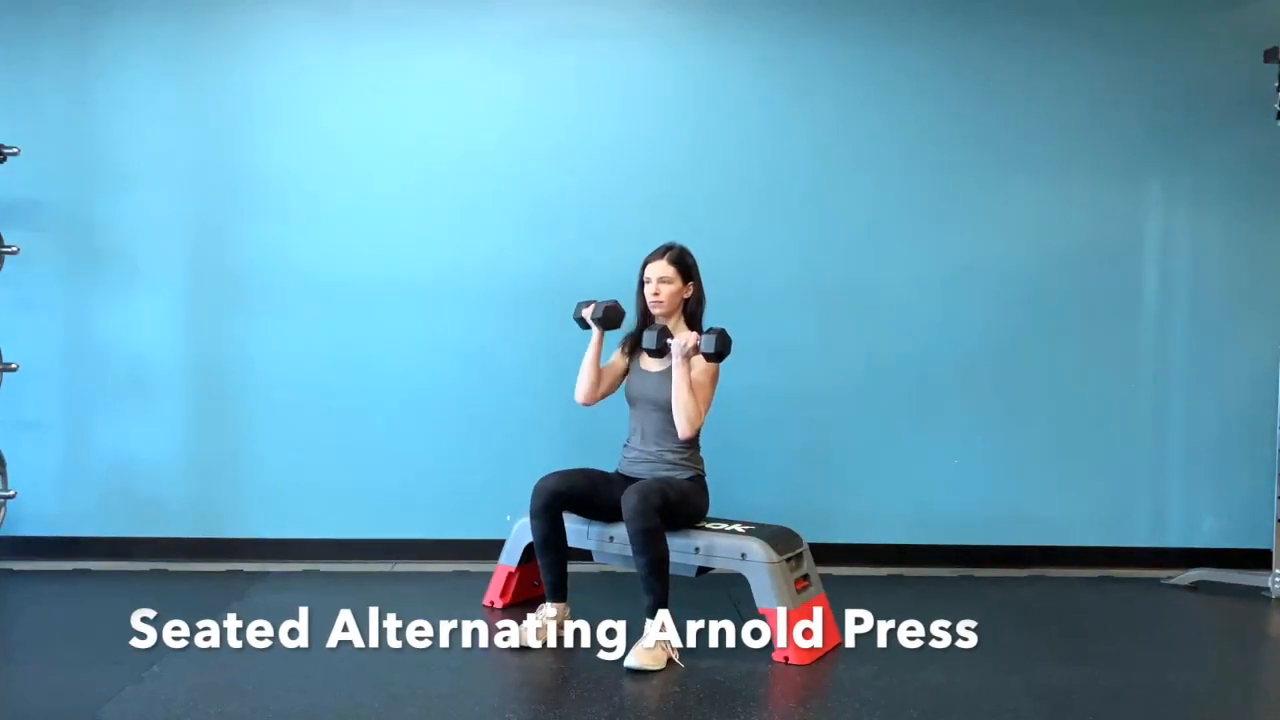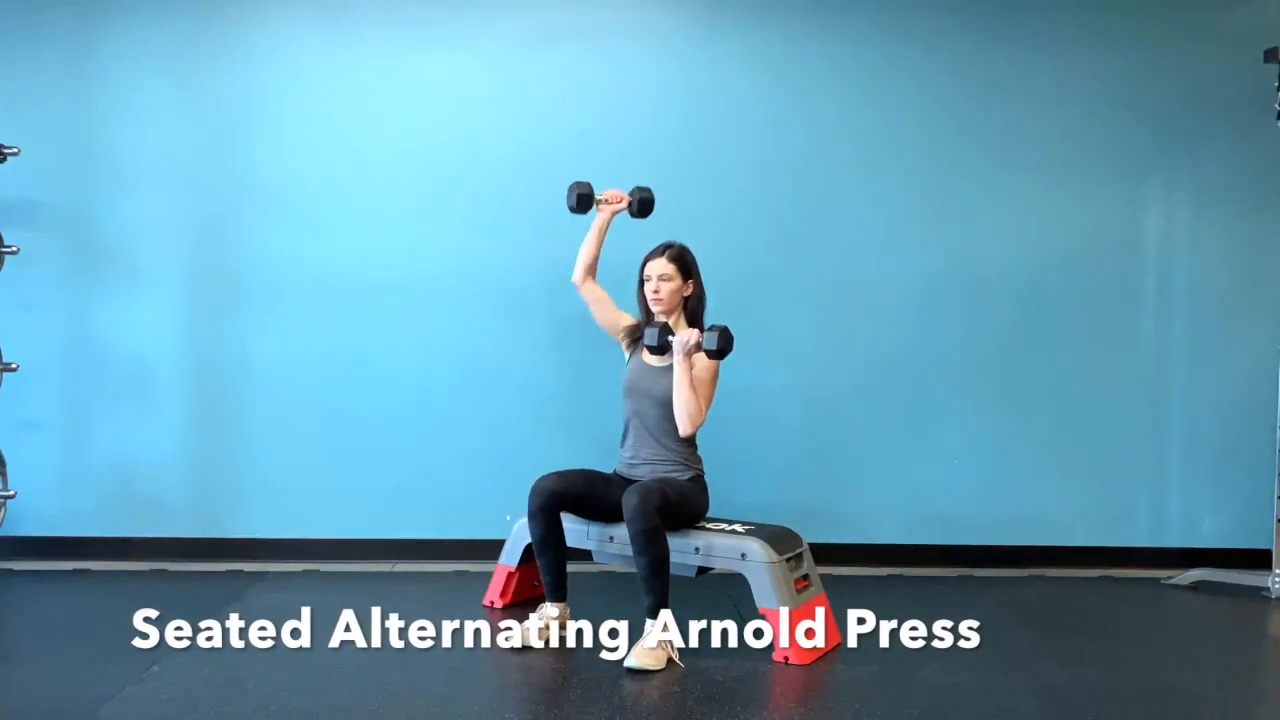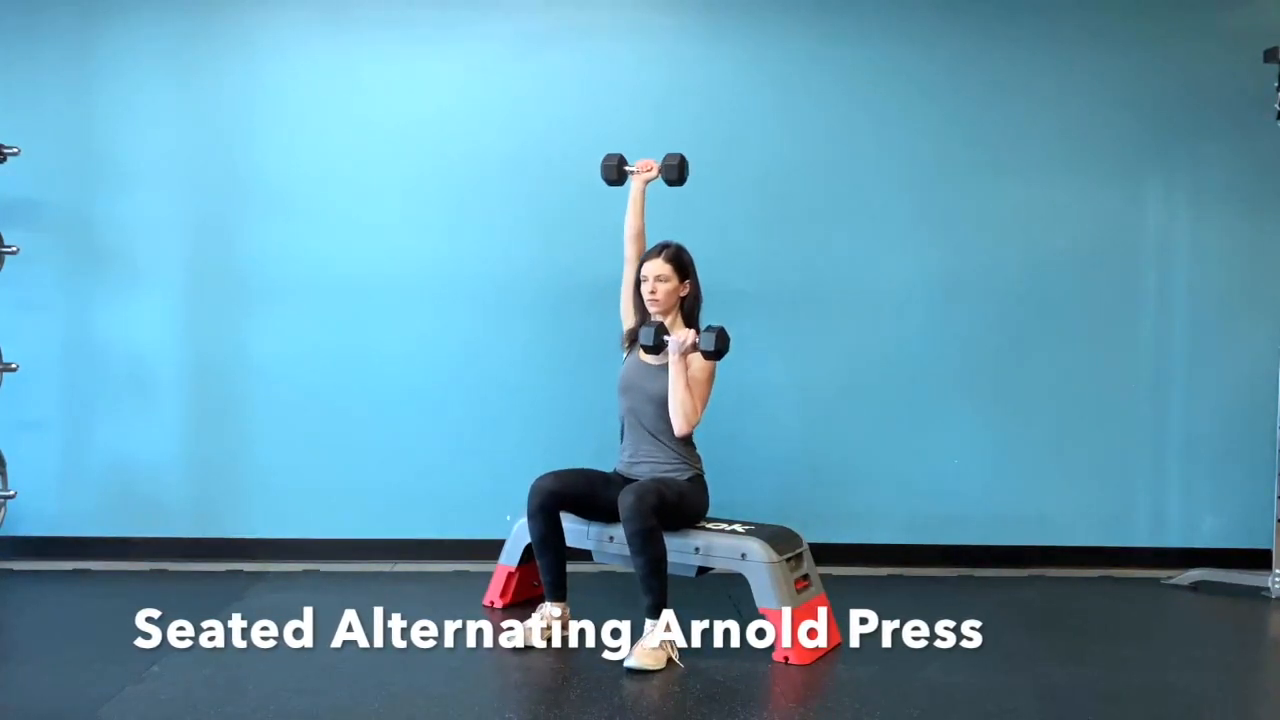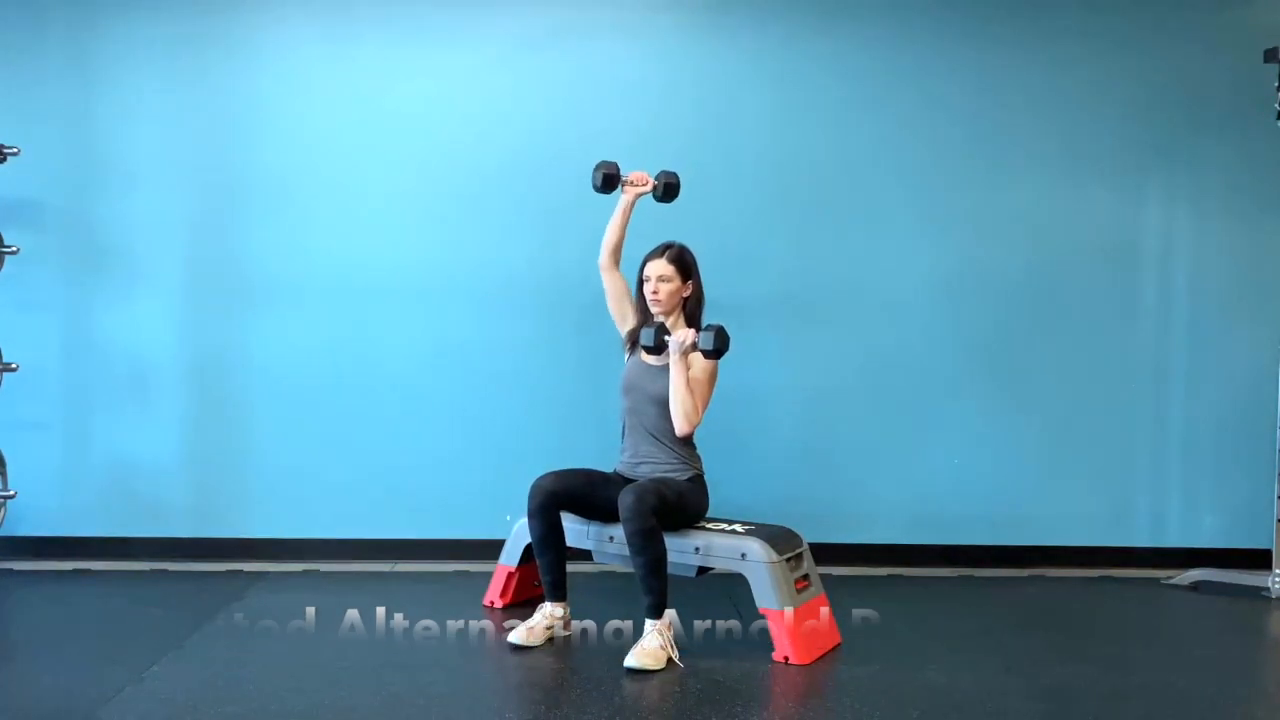
dt=0.4s
person 1, frame 1
left shoulder: (700, 351)
right shoulder: (633, 344)
left elbow: (687, 428)
right elbow: (584, 396)
left wrist: (680, 360)
right wrist: (597, 336)
left hip: (681, 485)
right hip: (627, 477)
left knee: (639, 501)
right knee: (548, 489)
left ankle: (657, 629)
right ankle: (555, 606)
person 1, frame 2
left shoulder: (701, 353)
right shoulder: (634, 337)
left elbow: (688, 425)
right elbow: (582, 279)
left wrist: (681, 359)
right wrist: (604, 217)
left hip: (680, 487)
right hip: (624, 480)
left knee: (640, 502)
right knee: (545, 490)
left ankle: (658, 630)
right ankle: (554, 608)
person 1, frame 3
left shoulder: (698, 351)
right shoulder: (635, 333)
left elbow: (683, 425)
right elbow: (631, 250)
left wrist: (677, 358)
right wrist: (638, 186)
left hip: (680, 487)
right hip: (626, 479)
left knee: (636, 502)
right knee: (544, 489)
left ankle: (657, 629)
right ankle: (555, 608)
person 1, frame 4
left shoulder: (699, 352)
right shoulder: (635, 334)
left elbow: (684, 425)
right elbow: (607, 263)
left wrist: (678, 356)
right wrist: (628, 200)
left hip: (680, 486)
right hip: (626, 478)
left knee: (637, 502)
right knee: (545, 489)
left ankle: (658, 627)
right ankle: (555, 609)
